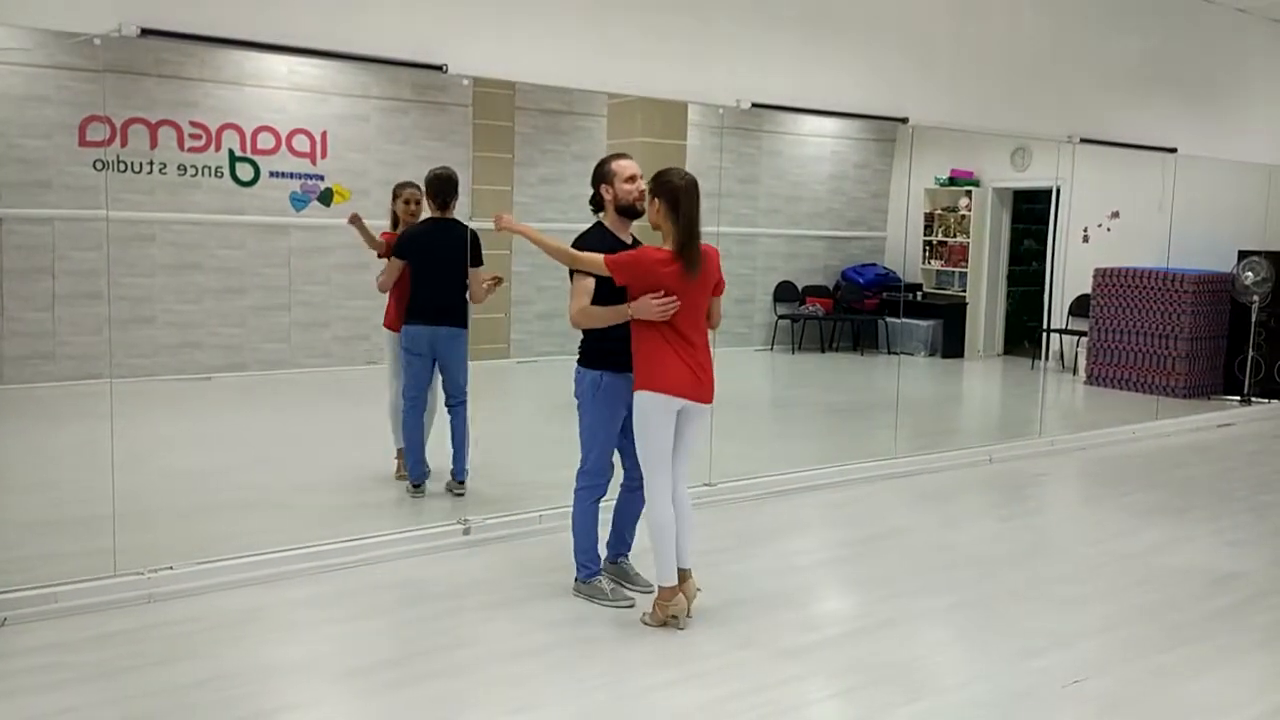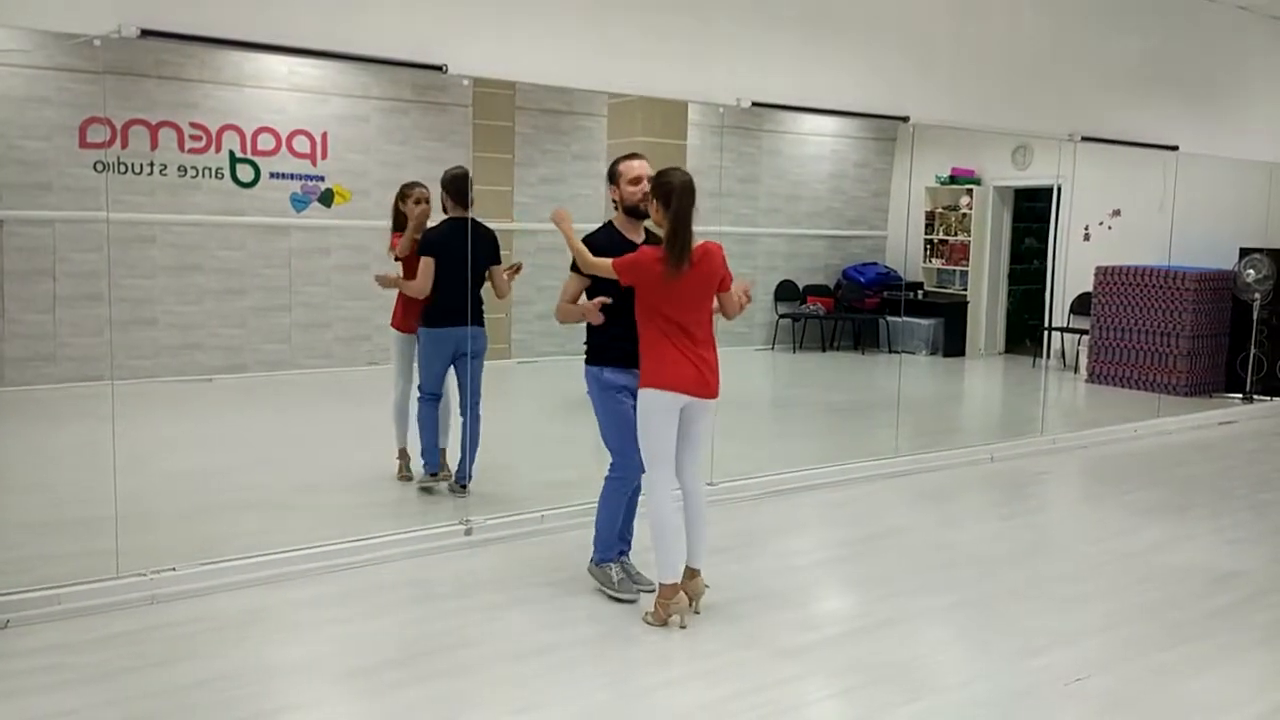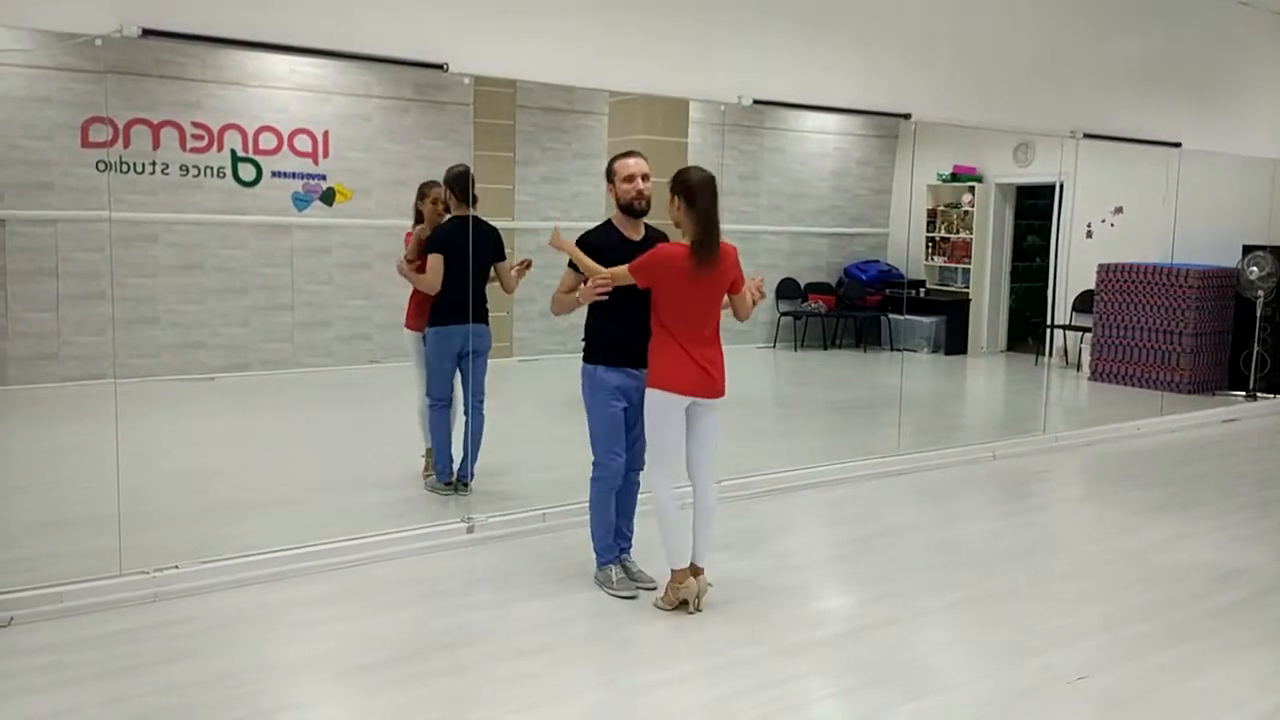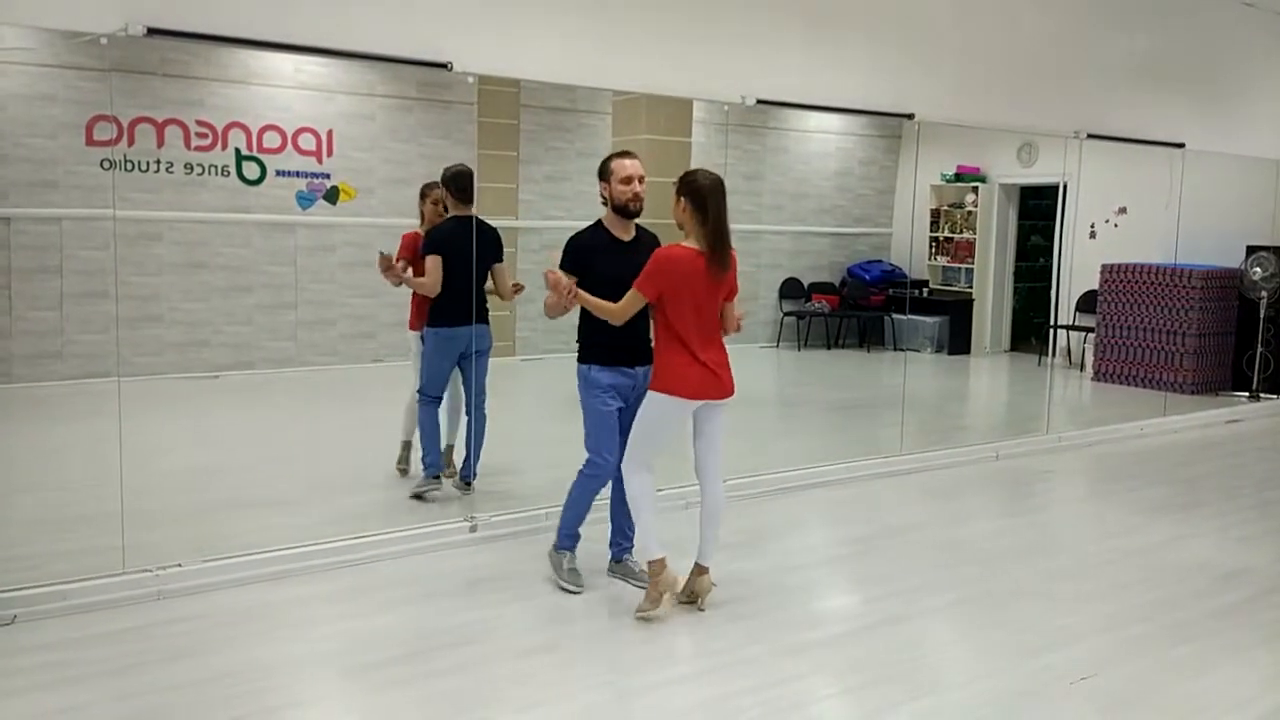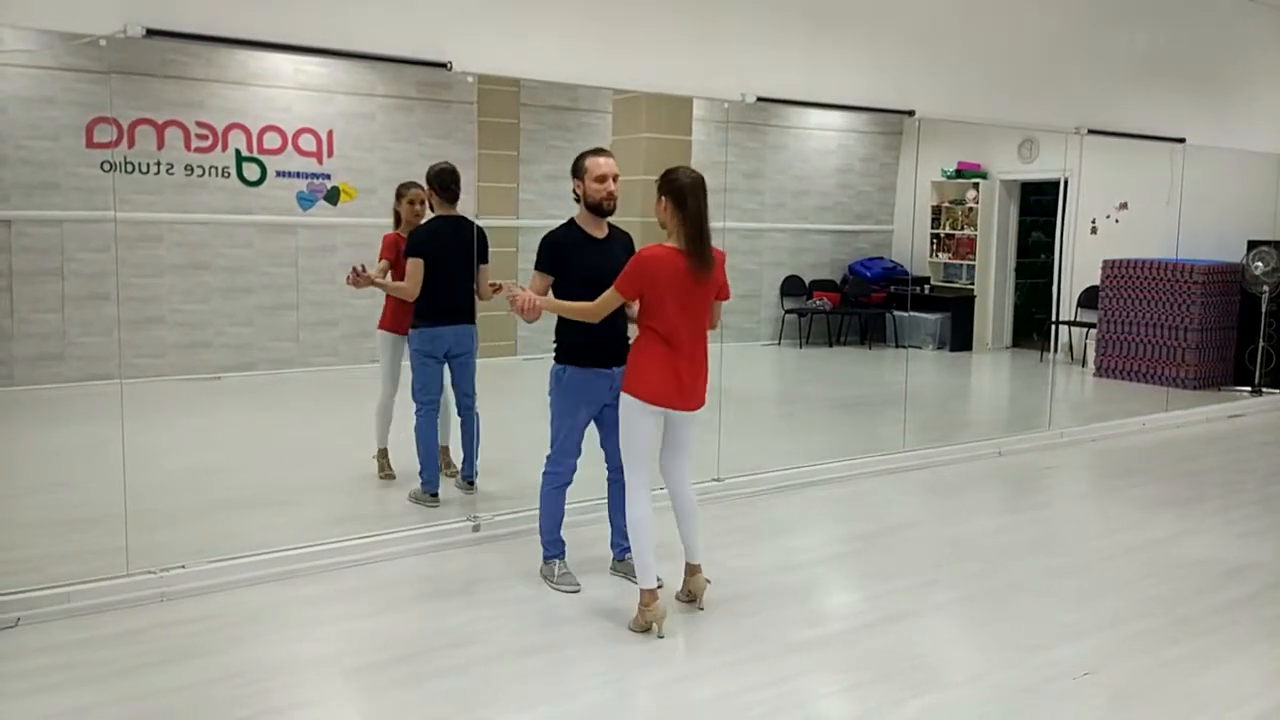
dt=0.4s
person 1, frame 1
left shoulder: (644, 261)
right shoulder: (710, 258)
left elbow: (571, 258)
left wrist: (519, 228)
left hip: (658, 386)
right hip: (699, 387)
left knee: (656, 486)
right knee: (676, 480)
left ankle: (668, 593)
right ankle: (683, 576)
person 1, frame 2
left shoulder: (647, 261)
right shoulder: (713, 254)
left elbow: (589, 265)
right elbow: (731, 310)
left wrist: (565, 226)
right wrist: (741, 294)
left hip: (661, 383)
right hip: (703, 382)
left knee: (659, 484)
right knee: (690, 478)
left ankle: (669, 590)
right ankle: (693, 575)
person 1, frame 3
left shoulder: (663, 256)
right shoulder: (727, 255)
left elbow: (604, 278)
right elbow: (742, 312)
left wrist: (567, 247)
right wrist: (751, 291)
left hip: (669, 381)
right hip: (709, 380)
left knee: (662, 477)
right knee: (702, 476)
left ankle: (681, 576)
right ankle: (697, 573)
person 1, frame 4
left shoulder: (667, 259)
right shoulder: (727, 260)
left elbow: (618, 315)
right elbow: (728, 324)
left wrist: (571, 290)
left hip: (673, 383)
right hip: (716, 382)
left knee: (634, 468)
right knee: (711, 476)
left ankle: (657, 567)
right ankle: (701, 573)
person 1, frame 5
left shoulder: (648, 260)
right shoulder: (715, 261)
left elbow: (595, 312)
left wrist: (538, 301)
left hip: (647, 384)
right hip: (690, 387)
left knee: (637, 487)
right knee: (678, 475)
left ankle: (649, 598)
right ankle: (694, 571)
person 2, frame 1
left shoulder: (635, 246)
right shoulder: (590, 244)
right elbow: (579, 316)
left wrist: (670, 309)
right wrist: (632, 309)
left hip: (636, 375)
right hip: (600, 376)
left knee: (640, 473)
right knee: (595, 476)
left ankle: (617, 557)
right ankle: (587, 574)
person 2, frame 2
left shoulder: (657, 246)
right shoulder: (596, 244)
right elbow: (562, 310)
right wrist: (585, 312)
left hip: (647, 371)
right hip: (608, 372)
left knee: (634, 469)
right knee: (626, 465)
left ankle: (621, 556)
right ankle: (603, 558)
person 2, frame 3
left shoulder: (660, 242)
right shoulder: (594, 242)
right elbow: (557, 304)
right wrist: (582, 296)
left hip: (647, 371)
right hip: (604, 372)
left knee: (632, 468)
right knee: (609, 466)
left ankle: (623, 554)
right ankle: (605, 562)
person 2, frame 4
left shoulder: (650, 243)
right shoulder: (584, 243)
right elbow: (552, 308)
right wrist: (561, 298)
left hip: (643, 371)
right hip: (600, 372)
right knee: (601, 463)
left ankle: (621, 555)
right ankle: (563, 547)
person 2, frame 5
left shoulder: (623, 241)
right shoulder: (559, 242)
right elbow: (533, 305)
right wrist: (530, 308)
left hip: (620, 372)
right hip: (575, 374)
left knee: (623, 467)
right knee: (561, 468)
left ankle: (623, 554)
right ankle: (552, 558)
person 3, frame 1
left shoulder: (411, 235)
right shoulder: (468, 237)
left elbow: (384, 284)
right elbow: (475, 295)
left wrist: (381, 277)
right wrist: (490, 286)
left hip: (416, 329)
right hip: (453, 331)
left knee: (414, 404)
right knee: (456, 404)
left ankle: (416, 479)
right ankle: (458, 477)
person 3, frame 2
left shoulder: (433, 236)
right shoulder: (487, 236)
left elbow: (422, 289)
right elbow: (501, 291)
left wrist: (394, 282)
right wrist: (509, 276)
left hip: (437, 330)
right hip: (473, 330)
left knee: (429, 397)
right knee: (470, 406)
left ankle: (432, 469)
right ankle: (462, 479)
person 3, frame 3
left shoulder: (439, 234)
right shoulder: (491, 234)
left elbow: (432, 284)
right elbow: (508, 285)
left wrist: (407, 272)
right wrist: (519, 272)
left hip: (443, 329)
right hip: (478, 328)
left knee: (439, 403)
right knee: (474, 404)
left ankle: (443, 477)
right ankle: (464, 477)
person 3, frame 4
left shoulder: (437, 234)
right shoulder: (491, 234)
left elbow: (432, 287)
right elbow: (502, 291)
left wrist: (403, 278)
right wrist: (513, 291)
left hip: (442, 330)
right hip: (478, 330)
left knee: (429, 399)
right knee: (475, 405)
left ankle: (432, 474)
right ankle: (467, 476)
person 3, frame 5
left shoulder: (421, 235)
right shoulder: (476, 233)
left elbow: (411, 290)
right elbow: (483, 292)
left wrist: (374, 282)
right wrist: (493, 289)
left hip: (428, 332)
right hip: (464, 329)
left knee: (427, 409)
right knee: (467, 404)
left ankle: (429, 488)
right ankle: (468, 476)
person 4, frame 1
right shoulder: (389, 239)
right elbow: (376, 246)
right wrist: (360, 226)
right hip: (398, 324)
left knee: (430, 391)
right knee: (398, 391)
right ankle: (402, 453)
person 4, frame 2
right shoulder: (399, 239)
right elbow: (403, 253)
right wrist: (413, 225)
right hip: (406, 324)
left knee: (442, 390)
right knee: (402, 390)
left ankle: (440, 454)
right ankle: (403, 454)
person 4, frame 3
right shoulder: (415, 236)
right elbow: (409, 262)
right wrist: (417, 240)
right hip: (419, 321)
right knee: (426, 389)
right ankle: (429, 453)
person 4, frame 4
right shoulder: (412, 239)
right elbow: (397, 277)
right wrist: (390, 272)
right hip: (423, 322)
left knee: (454, 387)
right knee: (422, 388)
left ankle: (449, 450)
right ankle: (405, 445)
person 4, frame 5
right shoulder: (392, 240)
right elbow: (381, 271)
right hip: (394, 323)
left knee: (438, 388)
right knee: (389, 389)
left ankle: (444, 451)
right ankle: (382, 452)
